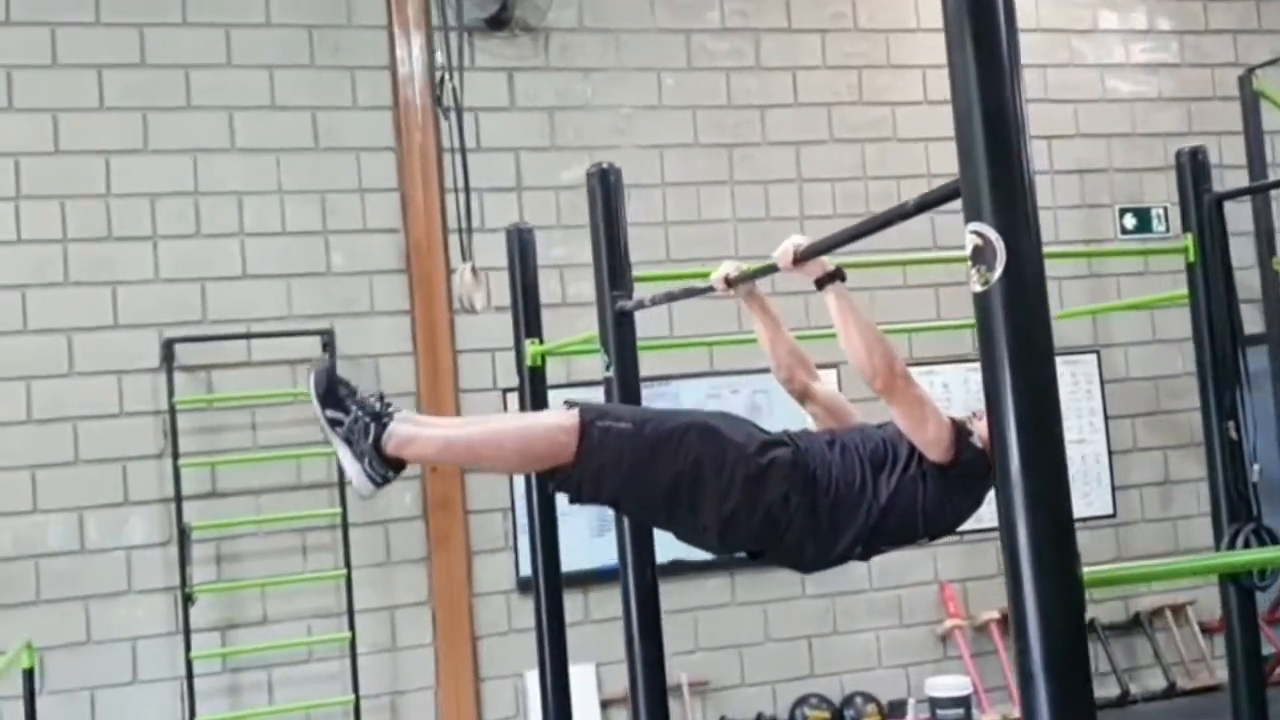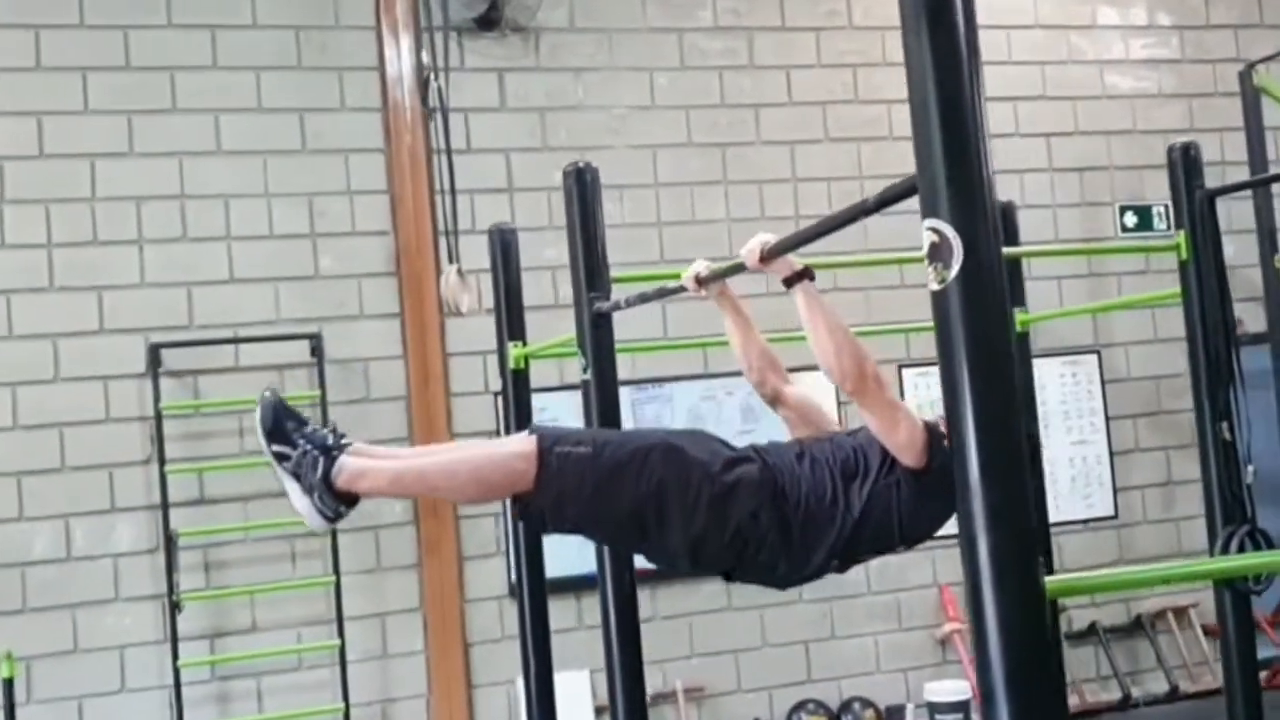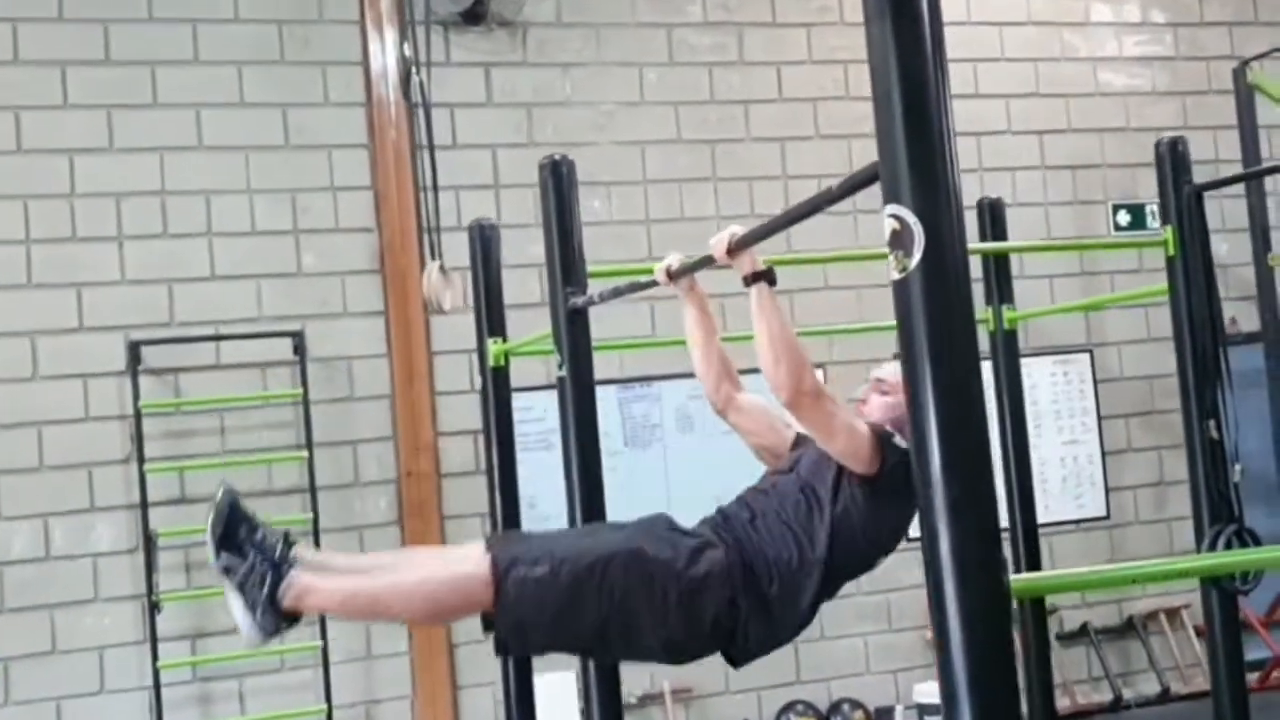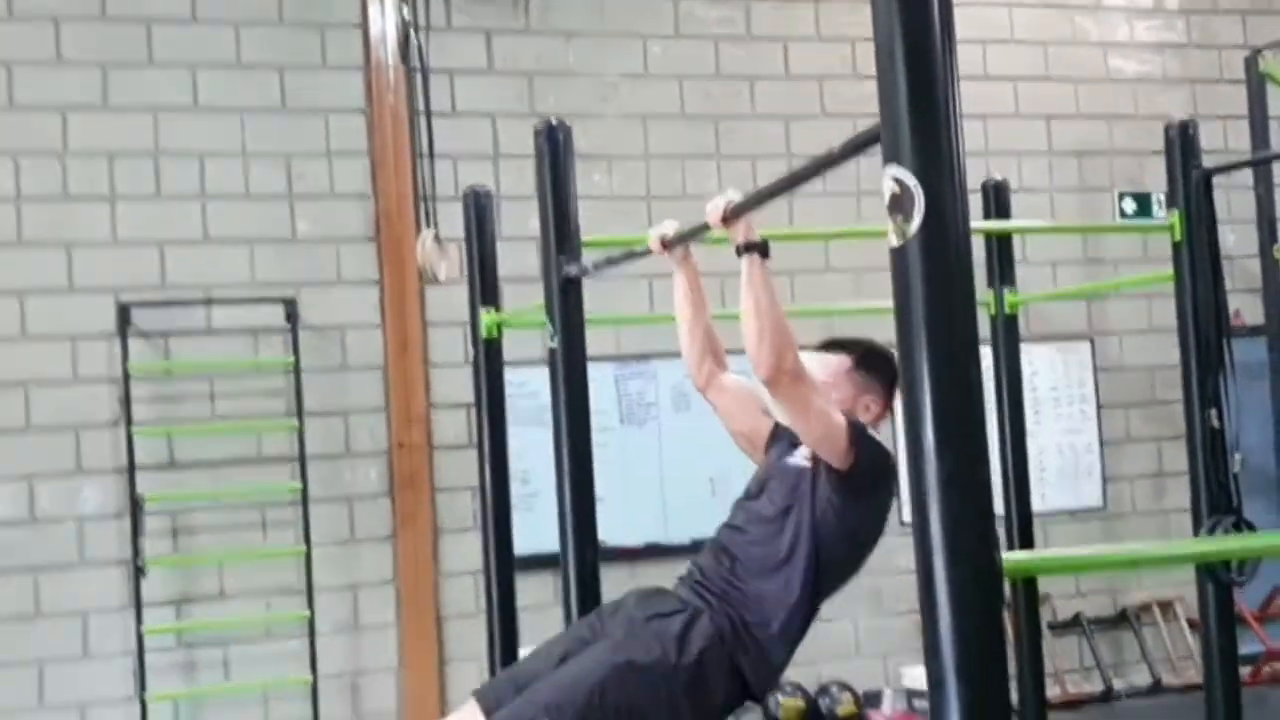
dt=0.3s
person 1, frame 1
left shoulder: (960, 465)
right shoulder: (902, 452)
left elbow: (887, 378)
right elbow: (803, 383)
left wrist: (827, 279)
right wrist: (753, 300)
left hip: (771, 488)
right hip: (763, 490)
left knee: (571, 432)
right knee: (564, 428)
left ankle: (388, 441)
right ankle: (394, 428)
person 1, frame 2
left shoulder: (932, 467)
right shoulder: (872, 457)
left elbow: (856, 379)
right elbow: (774, 386)
left wrist: (795, 278)
right wrist: (724, 297)
left hip: (742, 505)
right hip: (731, 506)
left knee: (528, 457)
right knee: (523, 451)
left ankle: (340, 476)
right ankle: (346, 461)
person 1, frame 3
left shoulder: (886, 467)
right shoulder: (822, 453)
left elbow: (798, 387)
right elbow: (726, 395)
left wrist: (757, 278)
right wrist: (691, 295)
left hip: (707, 585)
right hip: (692, 559)
left knee: (483, 578)
right knee: (477, 565)
left ankle: (285, 588)
right ankle: (292, 569)
person 1, frame 4
left shoulder: (858, 465)
right shoulder: (794, 451)
left elbow: (778, 374)
right elbow: (708, 373)
left wrist: (749, 250)
right wrist: (683, 265)
left hip: (702, 642)
right hip: (677, 613)
